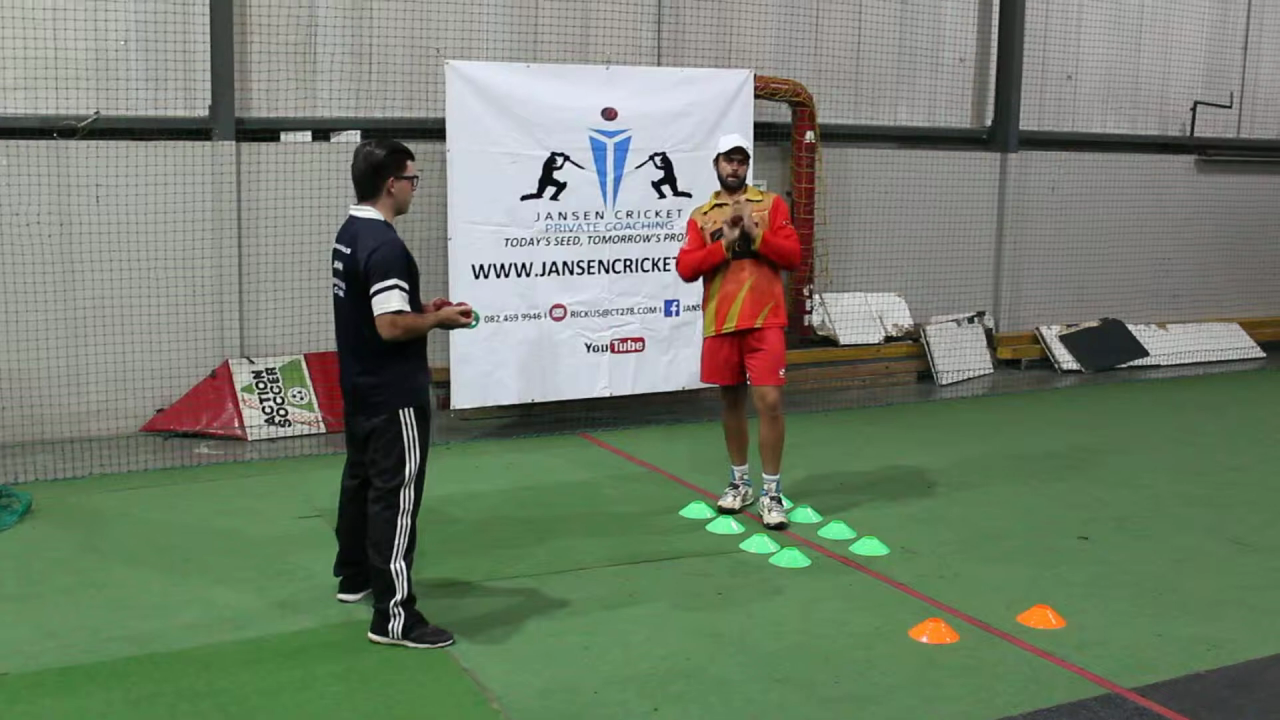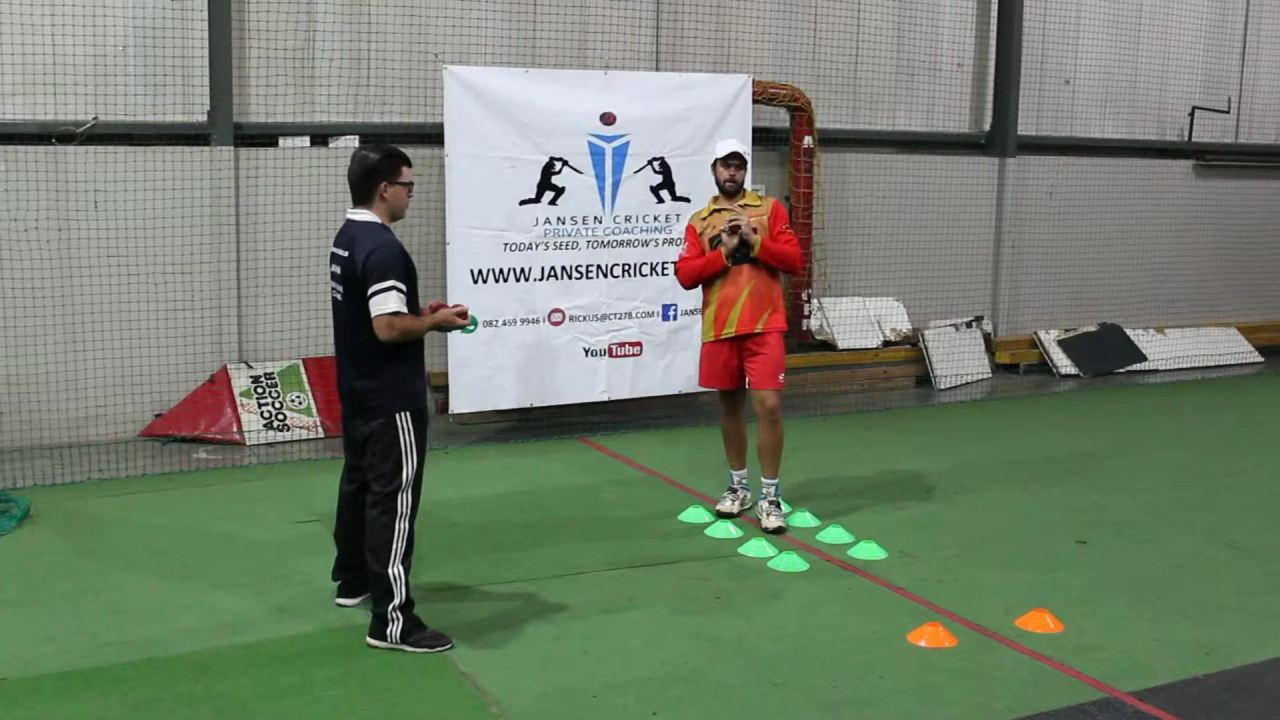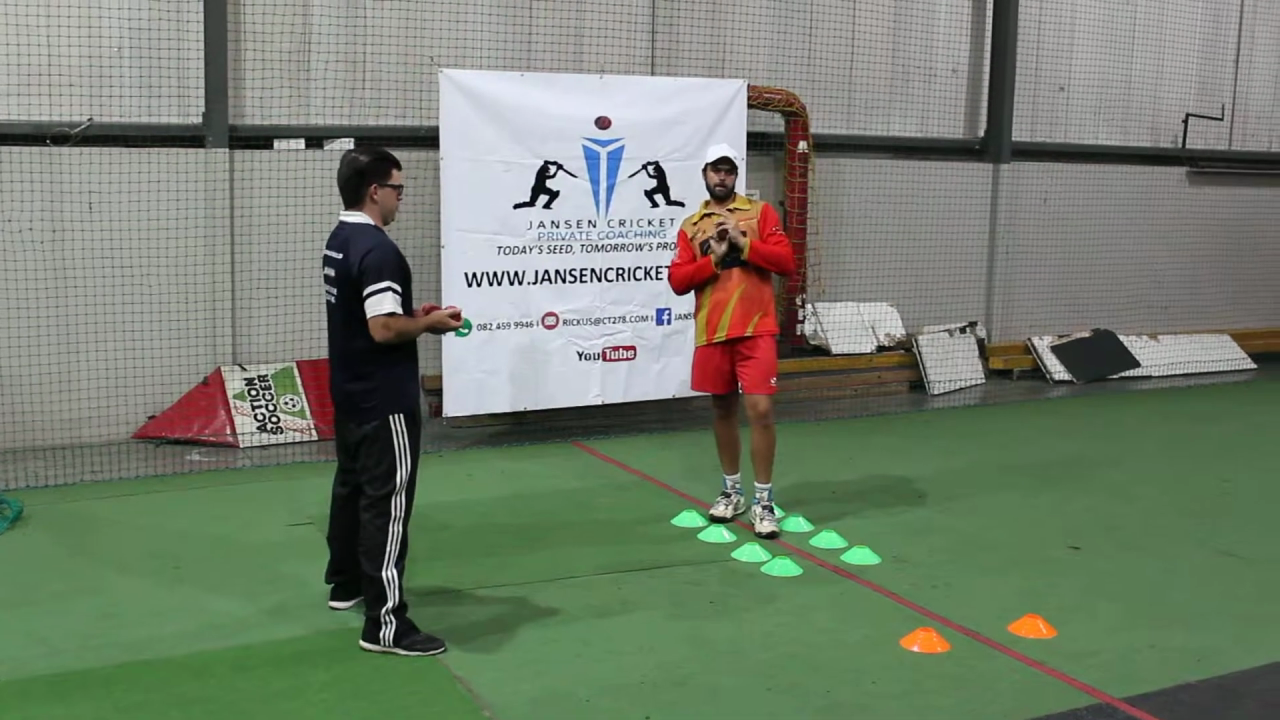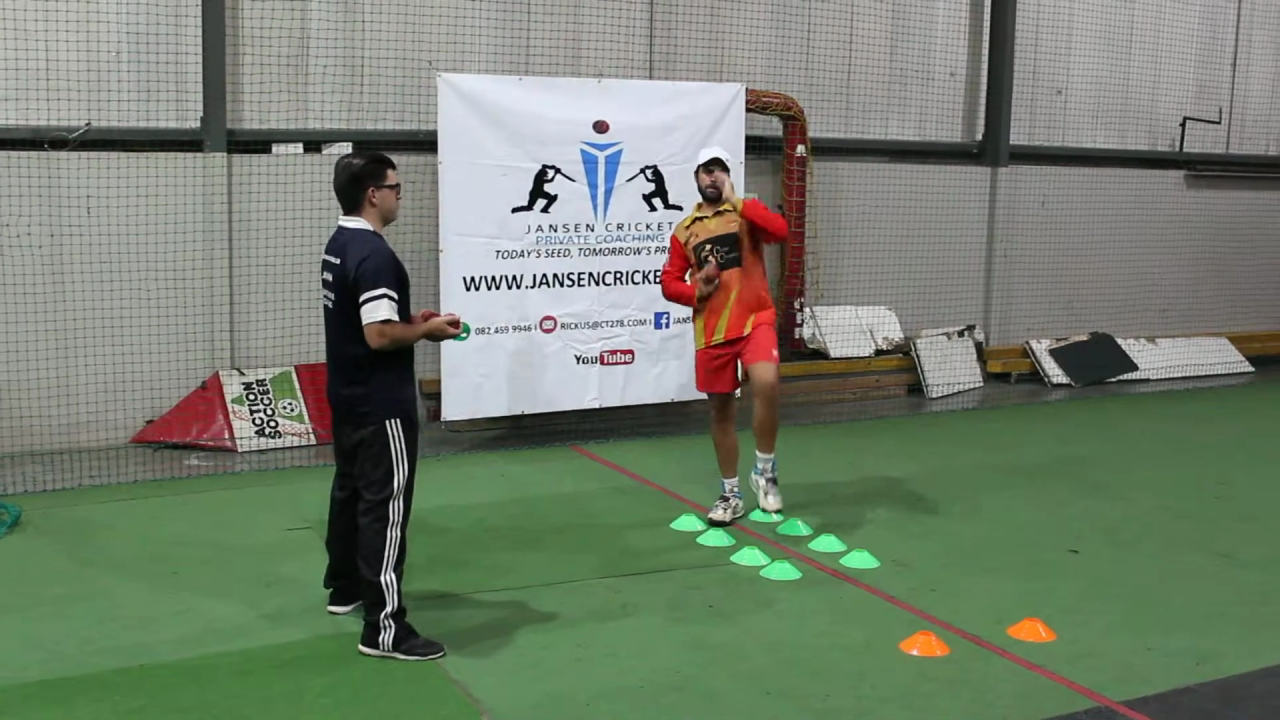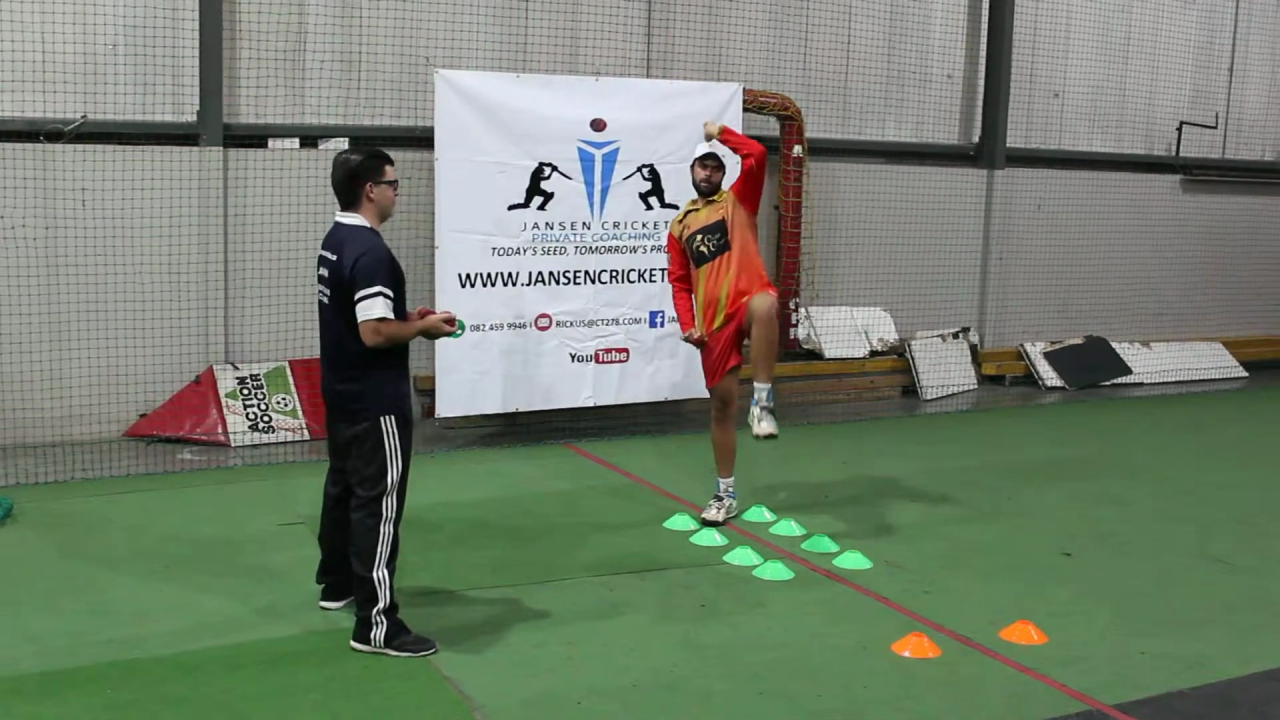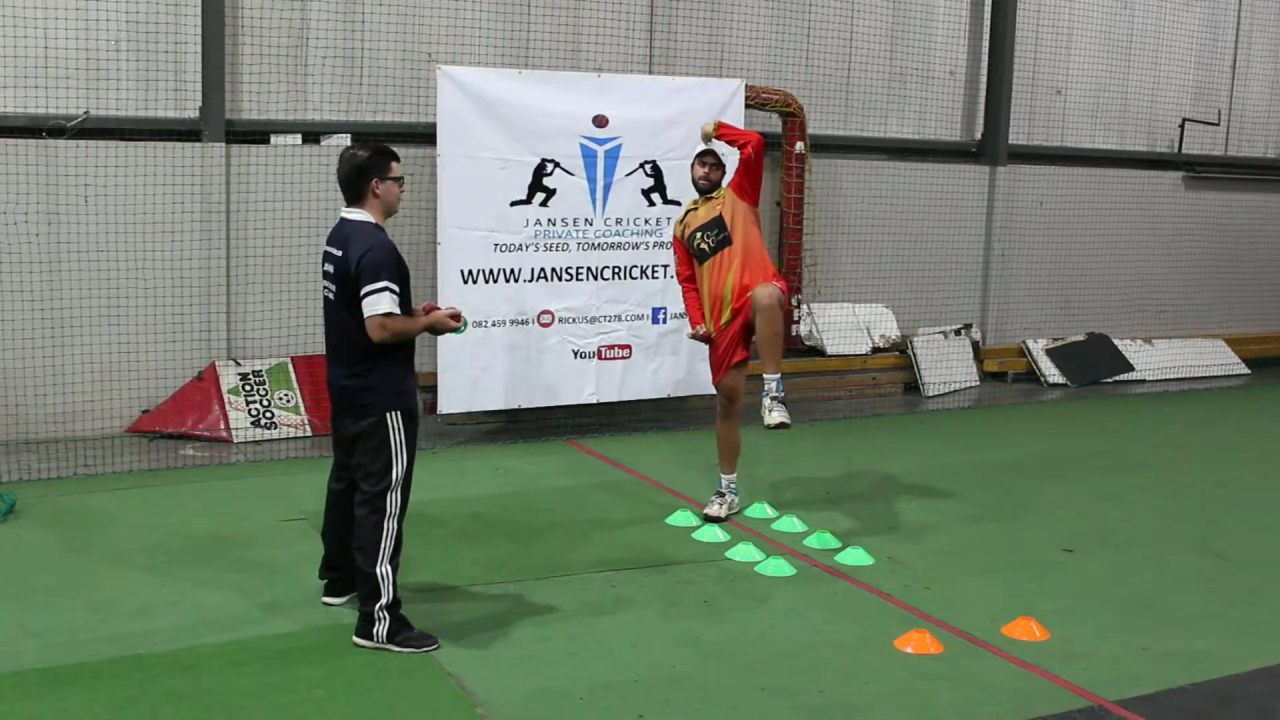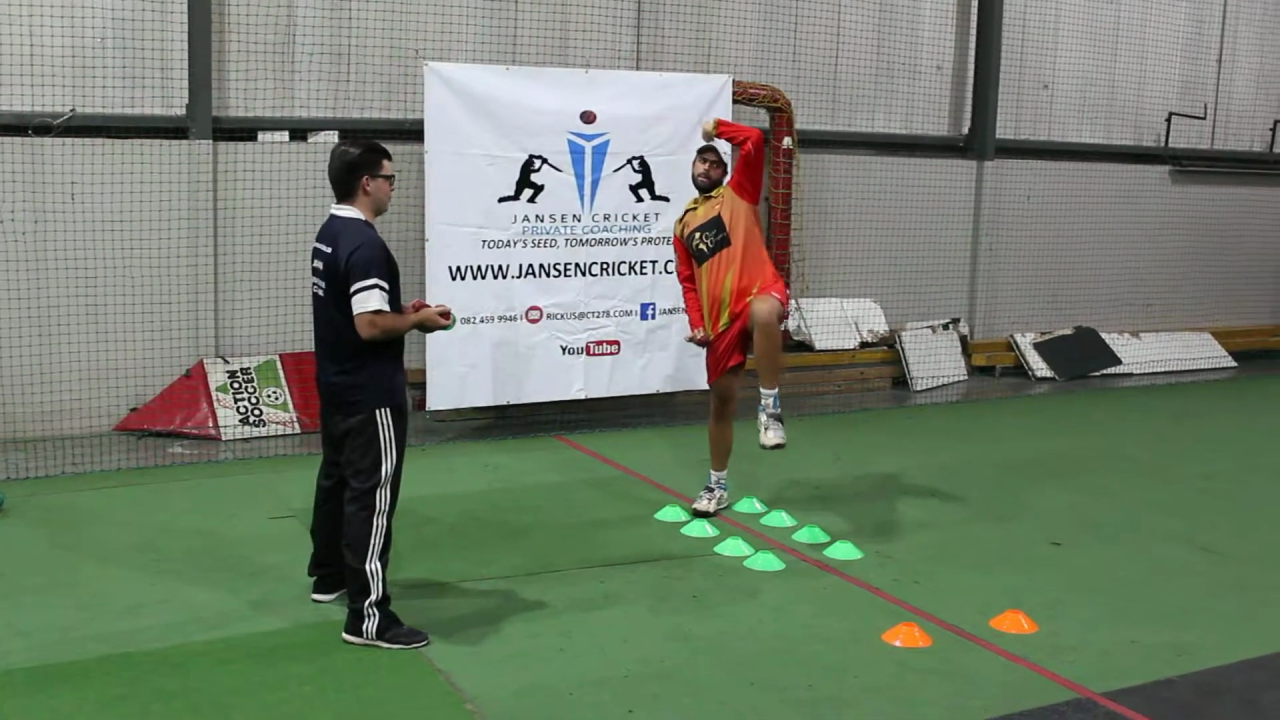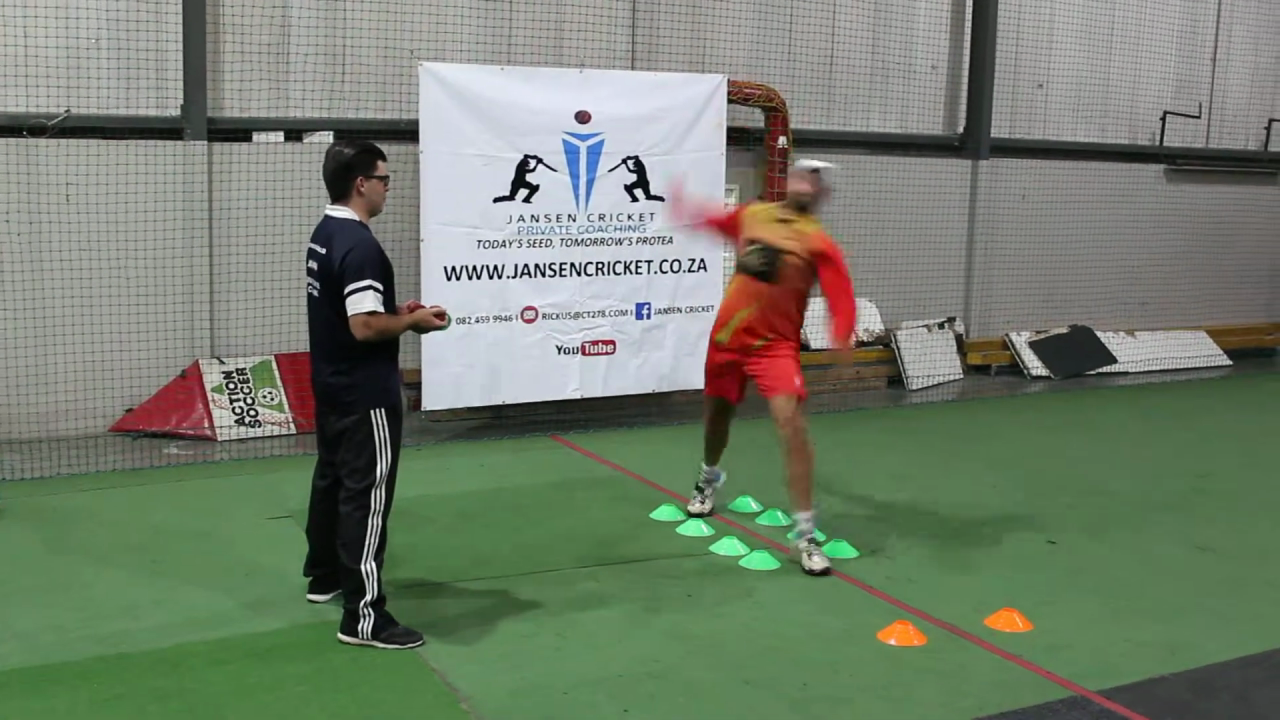
dt=0.5s
person 1, frame 1
left shoulder: (350, 233)
right shoulder: (385, 246)
right elbow: (391, 327)
left wrist: (420, 309)
right wrist: (439, 319)
left hip: (360, 387)
right hip: (393, 396)
left knee: (361, 479)
right knee: (395, 497)
left ankle: (354, 576)
right ankle: (393, 615)
person 1, frame 2
left shoulder: (347, 237)
right shoulder: (383, 248)
right elbow: (388, 327)
left wrist: (419, 311)
right wrist: (435, 321)
left hip: (358, 389)
right hip: (390, 398)
left knee: (360, 483)
right knee: (393, 501)
left ankle: (353, 579)
right ankle: (392, 620)
person 1, frame 3
left shoulder: (339, 241)
right shoulder: (377, 249)
right elbow: (385, 329)
left wrist: (412, 313)
right wrist: (430, 322)
left hip: (351, 392)
right hip: (384, 400)
left knee: (352, 486)
right knee: (387, 503)
left ankle: (346, 583)
right ankle: (385, 623)
person 1, frame 4
left shoulder: (339, 244)
right shoulder: (374, 255)
right elbow: (379, 335)
left wrist: (410, 319)
right wrist: (427, 329)
left hip: (349, 396)
right hip: (380, 405)
left knee: (351, 491)
right knee: (385, 508)
left ankle: (345, 587)
right ankle: (384, 627)
person 1, frame 5
left shoulder: (335, 240)
right shoulder: (370, 252)
right elbow: (374, 333)
left wrist: (405, 316)
right wrist: (423, 328)
left hip: (343, 392)
right hip: (375, 401)
left knee: (344, 487)
right knee: (378, 504)
left ankle: (337, 583)
right ankle: (375, 623)
person 1, frame 6
left shoulder: (340, 236)
right shoulder: (375, 248)
right elbow: (381, 328)
left wrist: (410, 311)
right wrist: (429, 323)
left hip: (347, 387)
right hip: (380, 397)
left knee: (347, 482)
right knee: (382, 500)
left ankle: (339, 578)
right ankle: (378, 619)
person 1, frame 7
left shoulder: (329, 233)
right shoulder: (365, 245)
right elbow: (370, 326)
left wrist: (401, 310)
right wrist: (418, 321)
left hip: (337, 385)
right hip: (370, 394)
left knee: (337, 479)
right knee: (372, 497)
left ankle: (329, 575)
right ankle: (368, 615)
person 1, frame 8
left shoulder: (324, 233)
right shoulder: (360, 246)
right elbow: (364, 327)
left wrist: (394, 309)
right wrist: (413, 321)
left hip: (332, 385)
right hip: (364, 394)
left knee: (332, 479)
right knee: (366, 497)
left ankle: (324, 575)
right ankle: (363, 616)
person 2, frame 1
left shoulder: (772, 204)
right shoulder: (701, 216)
left elbow: (792, 256)
right elbow: (686, 269)
left wrist: (755, 232)
right wrist: (725, 242)
left hip: (765, 322)
right hip: (721, 323)
left knee: (769, 402)
right knee: (731, 400)
left ankle: (771, 492)
right ankle: (739, 482)
person 2, frame 2
left shoulder: (770, 209)
right shoulder: (699, 221)
left elbow: (794, 260)
right elbow: (685, 276)
left wrist: (753, 239)
right wrist: (724, 251)
left hip: (764, 327)
right hip: (719, 329)
left knee: (768, 406)
right knee: (730, 405)
left ankle: (770, 496)
right ankle: (738, 486)
person 2, frame 3
left shoulder: (761, 212)
right shoulder: (691, 226)
left elbow: (785, 262)
right elbow: (677, 281)
left wrist: (743, 243)
right wrist: (713, 258)
left hip: (755, 330)
right hip: (712, 333)
left knee: (760, 410)
right knee: (723, 409)
left ankle: (763, 500)
right ankle: (731, 491)
person 2, frame 4
left shoulder: (745, 210)
right shoulder: (684, 230)
left elbow: (779, 230)
right elbow: (669, 282)
left wrist: (737, 204)
right wrist: (694, 292)
left hip: (755, 320)
right hip: (712, 330)
left knee: (767, 382)
right knee: (721, 409)
left ankle: (765, 469)
right ankle: (730, 494)
person 2, frame 5
left shoulder: (739, 199)
right shoulder: (680, 225)
left elbow: (757, 155)
right elbow: (679, 281)
left wrist: (720, 133)
right wrist: (687, 324)
left hip: (751, 300)
right hip: (713, 319)
left knee: (765, 308)
right knee: (722, 403)
left ankle: (762, 401)
right ankle: (725, 493)
person 2, frame 6
left shoulder: (739, 195)
right shoulder: (683, 225)
left elbow: (754, 144)
right elbow: (687, 281)
left wrist: (716, 129)
right wrist: (697, 321)
left hip: (759, 296)
right hip: (721, 317)
left knee: (765, 295)
right knee: (727, 398)
left ankle: (773, 392)
right ankle: (727, 490)
person 2, frame 7
left shoulder: (739, 192)
right shoulder: (684, 224)
left elbow: (755, 140)
right elbow: (688, 281)
left wrist: (716, 127)
right wrist: (697, 324)
left hip: (760, 295)
right hip: (721, 319)
left knee: (764, 314)
right knee: (721, 401)
left ankle: (770, 407)
right ankle: (717, 486)
person 2, frame 8
left shoulder: (821, 243)
right shoulder: (755, 214)
left elbow: (840, 292)
right elbow: (721, 222)
left wrist: (844, 334)
right wrist: (687, 213)
left hip: (774, 347)
right hip: (729, 339)
left knee: (793, 430)
right knee: (716, 417)
left ankle: (806, 534)
right ankle: (709, 477)
